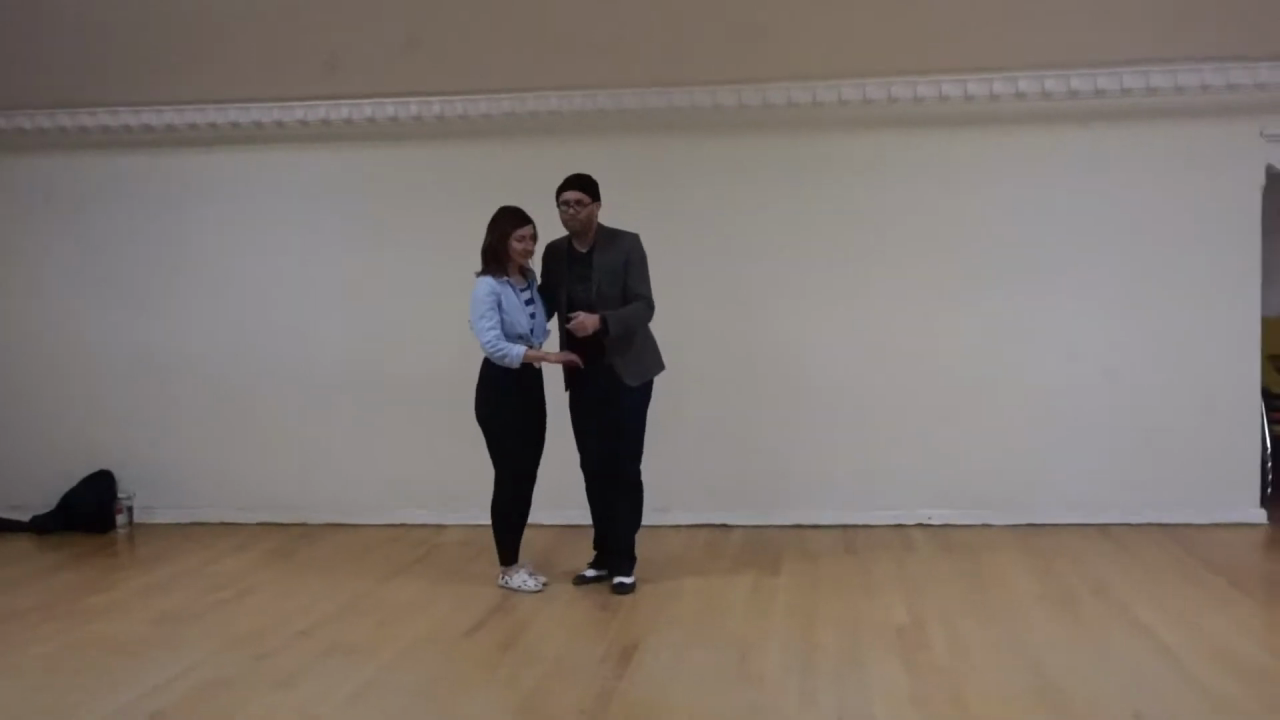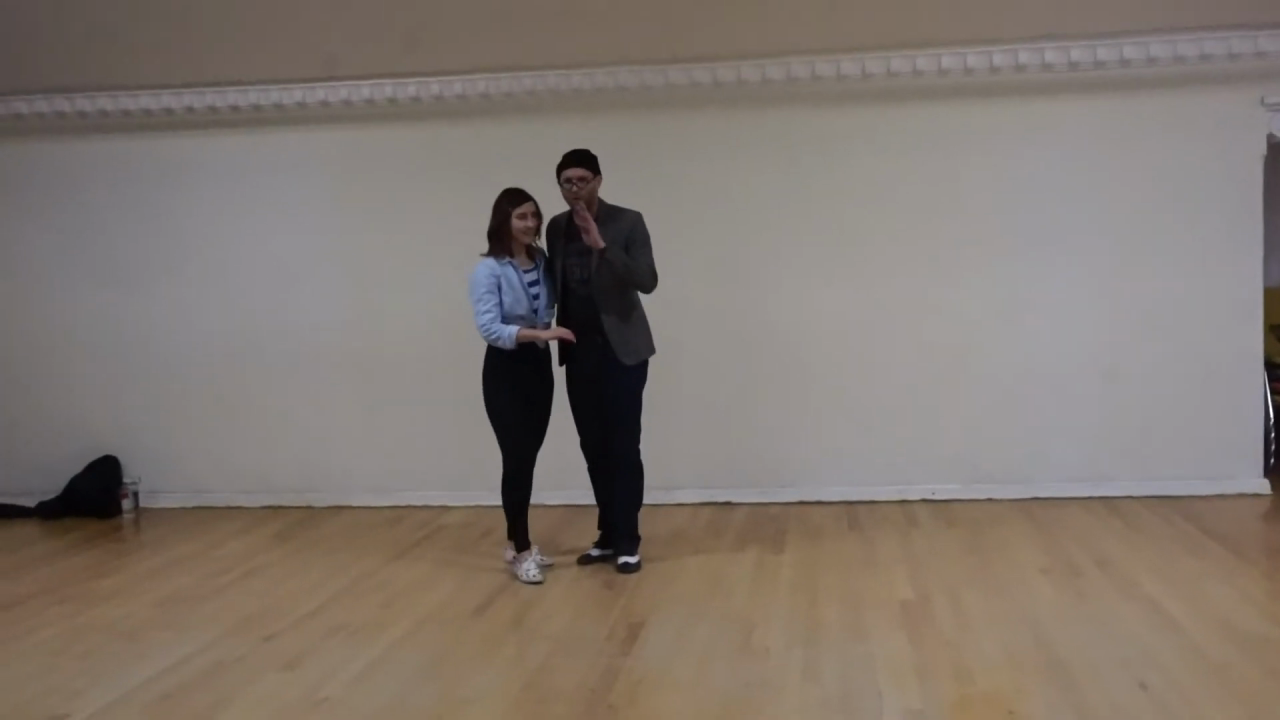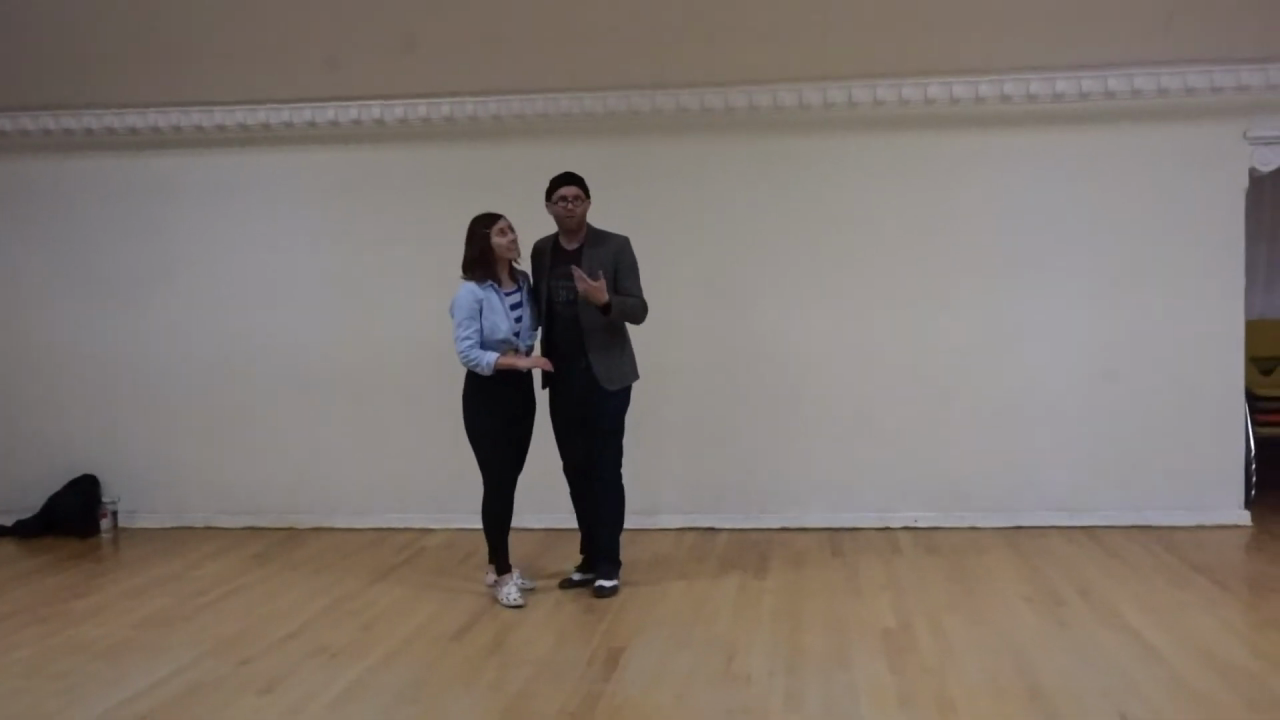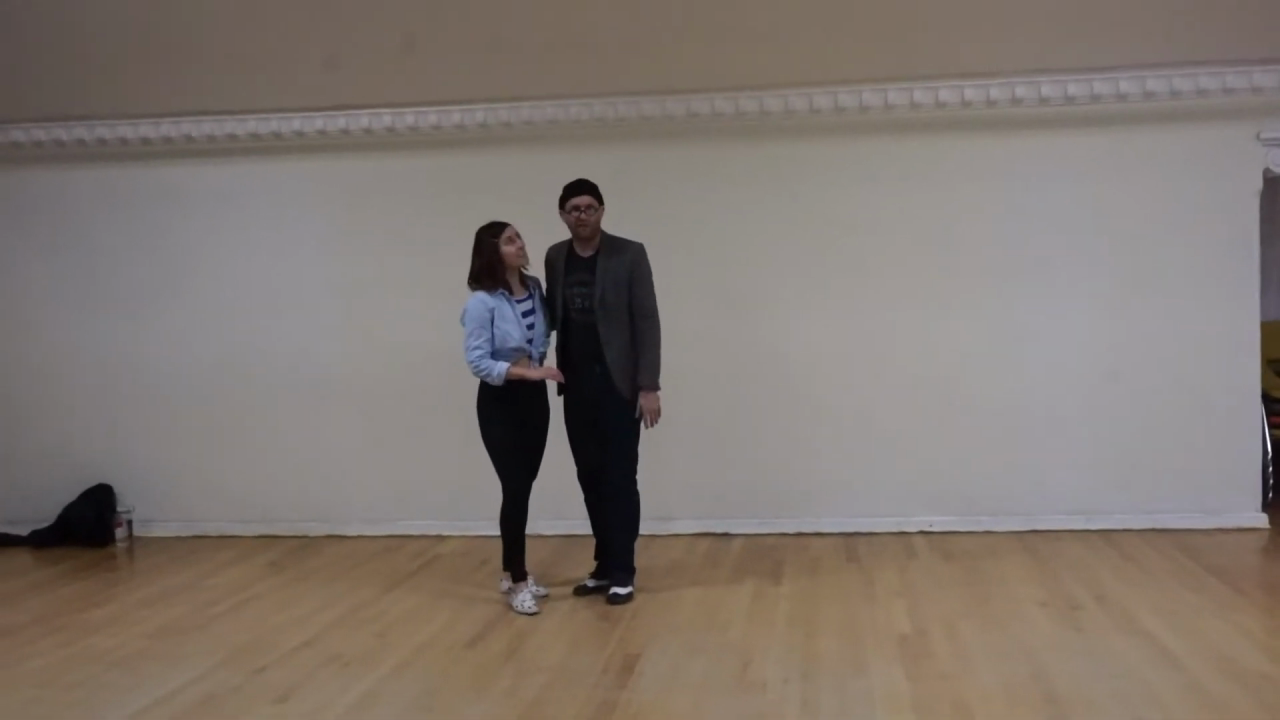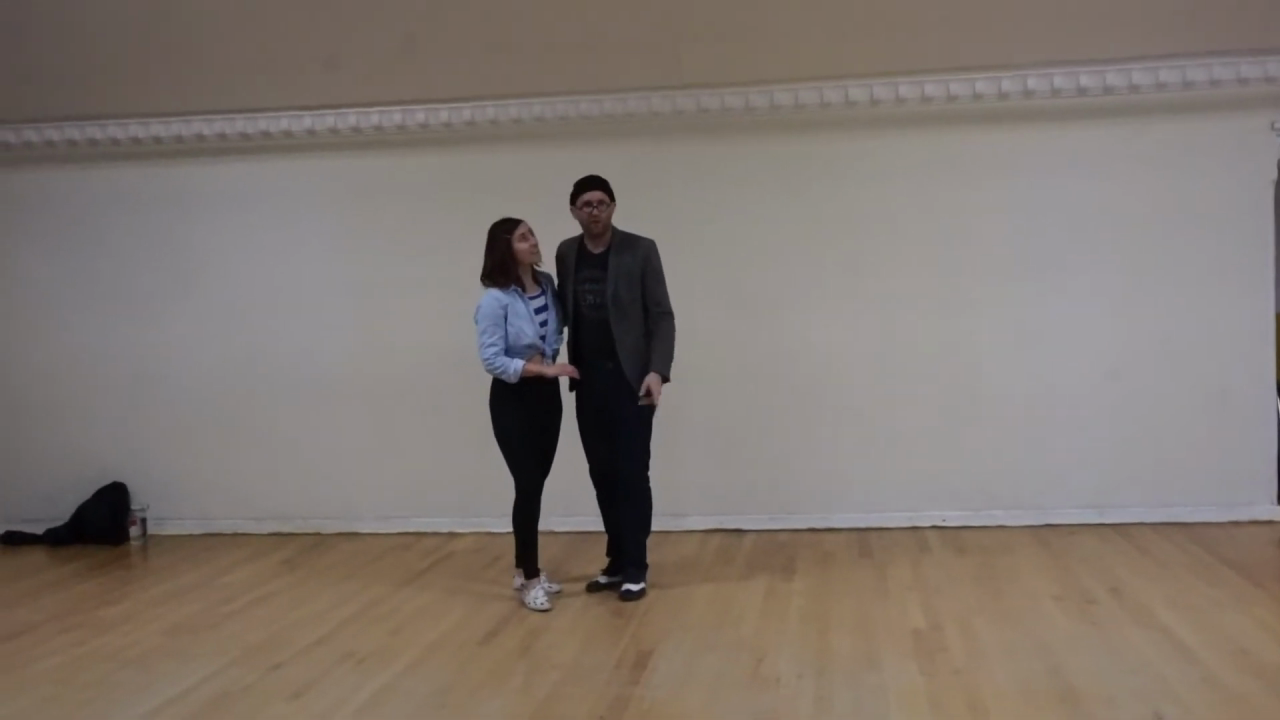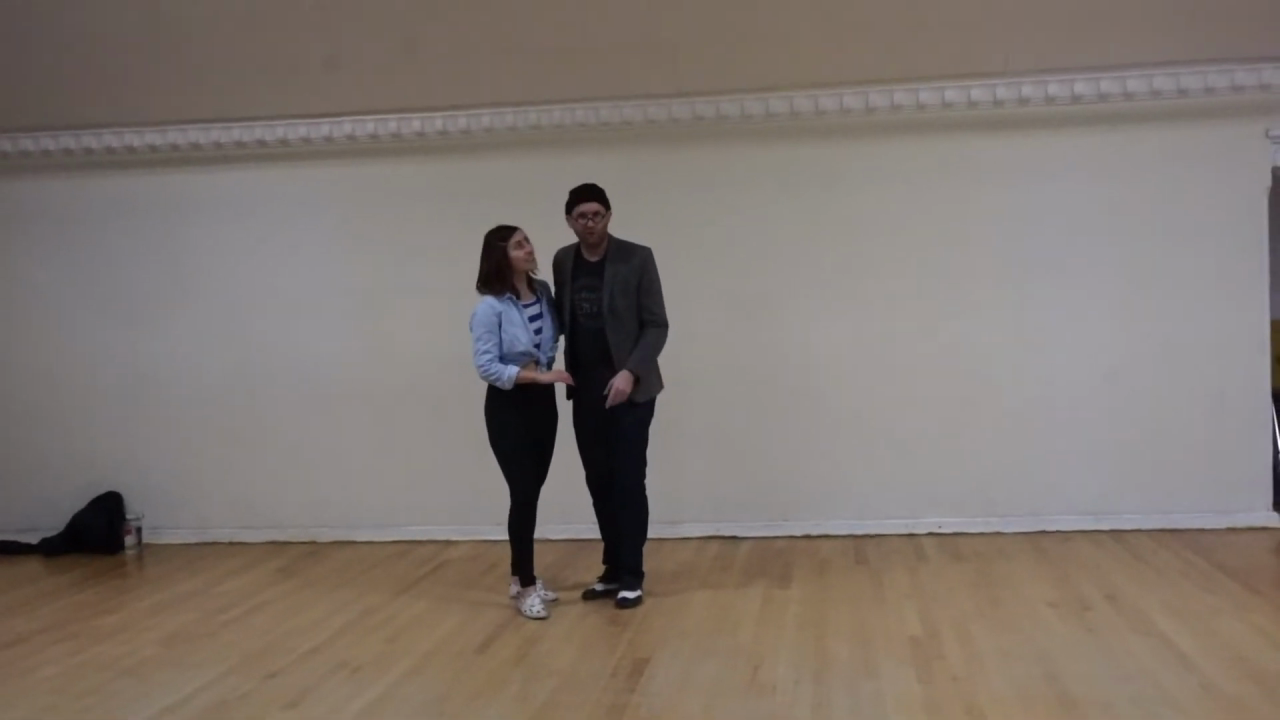
dt=0.5s
person 1, frame 1
left shoulder: (626, 245)
right shoulder: (555, 253)
left elbow: (644, 308)
right elbow: (546, 305)
left wrist: (601, 321)
left hip: (627, 372)
right hip: (583, 375)
left knee: (625, 467)
right knee: (594, 467)
left ankle: (624, 561)
right ankle: (603, 555)
person 1, frame 2
left shoulder: (627, 222)
right shoulder: (556, 227)
left elbow: (647, 280)
left wrist: (602, 246)
left hip: (621, 352)
right hip: (579, 354)
left knee: (623, 447)
right knee: (594, 448)
left ankle: (627, 541)
right ankle: (608, 535)
person 1, frame 3
left shoulder: (614, 247)
right shoulder: (542, 251)
left elbow: (638, 309)
right elbow: (540, 308)
left wrist: (606, 301)
left hip: (605, 375)
right hip: (562, 377)
left knee: (605, 470)
right knee: (576, 472)
left ankle: (608, 564)
right ankle: (590, 559)
person 1, frame 4
left shoulder: (629, 254)
right shoulder: (556, 257)
left elbow: (648, 321)
right elbow: (554, 315)
left wrist: (649, 385)
left hip: (618, 384)
right hip: (576, 385)
left knee: (620, 478)
right knee: (591, 479)
left ankle: (622, 571)
right ankle: (604, 566)
person 1, frame 5
left shoulder: (640, 250)
right shoulder: (566, 253)
left elbow: (662, 315)
right elbow: (566, 311)
left wrist: (658, 369)
right wrist: (565, 365)
left hip: (630, 380)
right hip: (588, 382)
left knee: (632, 475)
right knee: (603, 476)
left ankle: (635, 568)
right ankle: (617, 562)
person 1, frame 6
left shoulder: (637, 258)
right shoulder: (563, 261)
left elbow: (657, 325)
right elbow: (563, 319)
left wrist: (631, 372)
left hip: (628, 391)
right hip: (585, 391)
left knee: (629, 482)
right knee: (599, 483)
left ankle: (631, 575)
right ankle: (613, 569)
person 2, frame 1
left shoulder: (531, 280)
right shoulder: (487, 288)
right elbow: (493, 346)
right wrist: (549, 356)
left hip: (530, 384)
right hip: (500, 388)
left knee: (526, 476)
right knee: (510, 477)
left ankle: (514, 559)
right ankle: (508, 568)
person 2, frame 2
left shoulder: (542, 260)
right shoulder: (488, 269)
right elbow: (488, 328)
left wrist: (549, 334)
right wrist: (541, 333)
left hip: (539, 364)
right hip: (505, 369)
left knee: (528, 456)
right knee: (516, 456)
left ankle: (518, 544)
right ankle: (521, 550)
person 2, frame 3
left shoulder: (524, 283)
right shoulder: (471, 293)
right elbow: (467, 353)
left wrist: (527, 358)
right wrist: (517, 361)
left hip: (520, 390)
right hip: (486, 393)
left knee: (510, 479)
right knee: (497, 481)
left ankle: (497, 566)
right ankle: (502, 574)
person 2, frame 4
left shoulder: (535, 288)
right shoulder: (482, 302)
right elbow: (478, 362)
left wrist: (538, 365)
right wrist: (526, 371)
left hip: (534, 397)
right hip: (500, 402)
left knee: (524, 487)
right knee: (515, 488)
left ankle: (513, 572)
right ankle: (517, 581)
person 2, frame 5
left shoulder: (547, 285)
right shoulder: (494, 299)
right elbow: (492, 360)
left wrist: (551, 361)
right wrist: (542, 368)
left hip: (546, 395)
right hip: (512, 399)
left knee: (537, 483)
right knee: (528, 485)
left ankle: (525, 569)
right ankle: (529, 578)
person 2, frame 6
left shoulder: (544, 292)
right shoulder: (490, 307)
right elbow: (486, 367)
left wrist: (546, 368)
right wrist: (537, 375)
left hip: (542, 402)
right hip: (508, 407)
left knee: (532, 491)
right knee: (523, 493)
left ankle: (521, 576)
right ankle: (525, 586)
